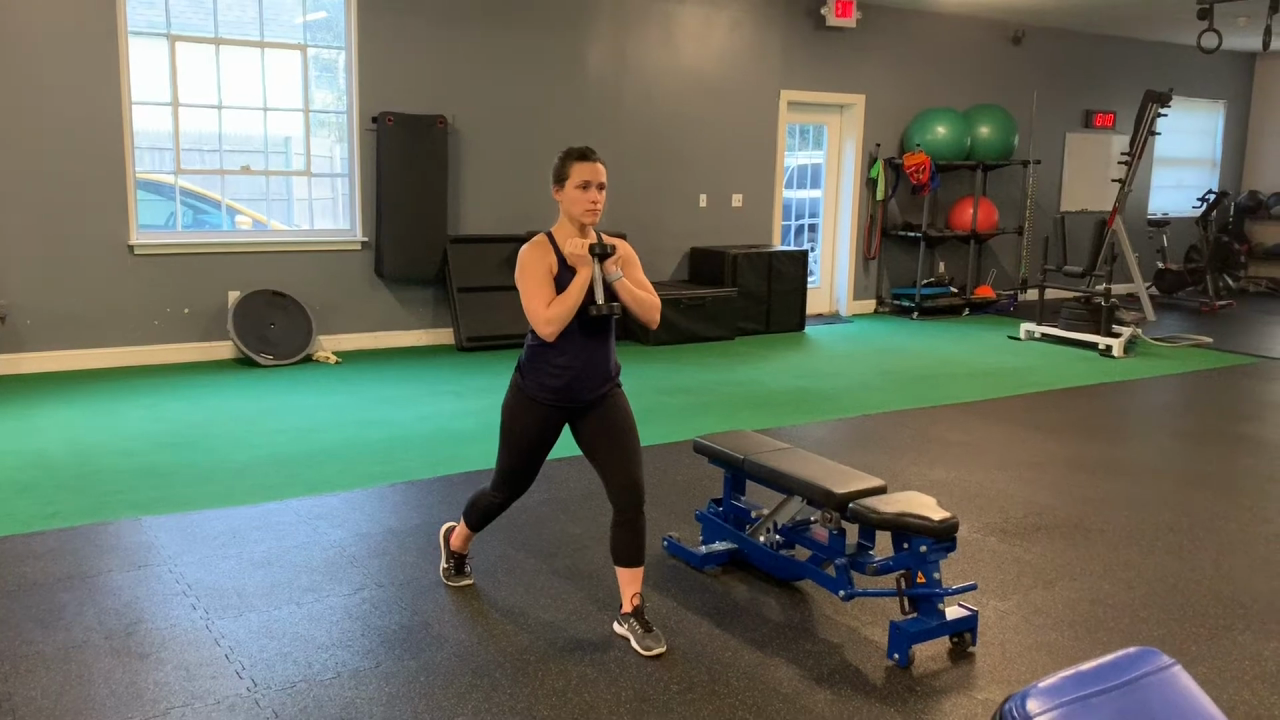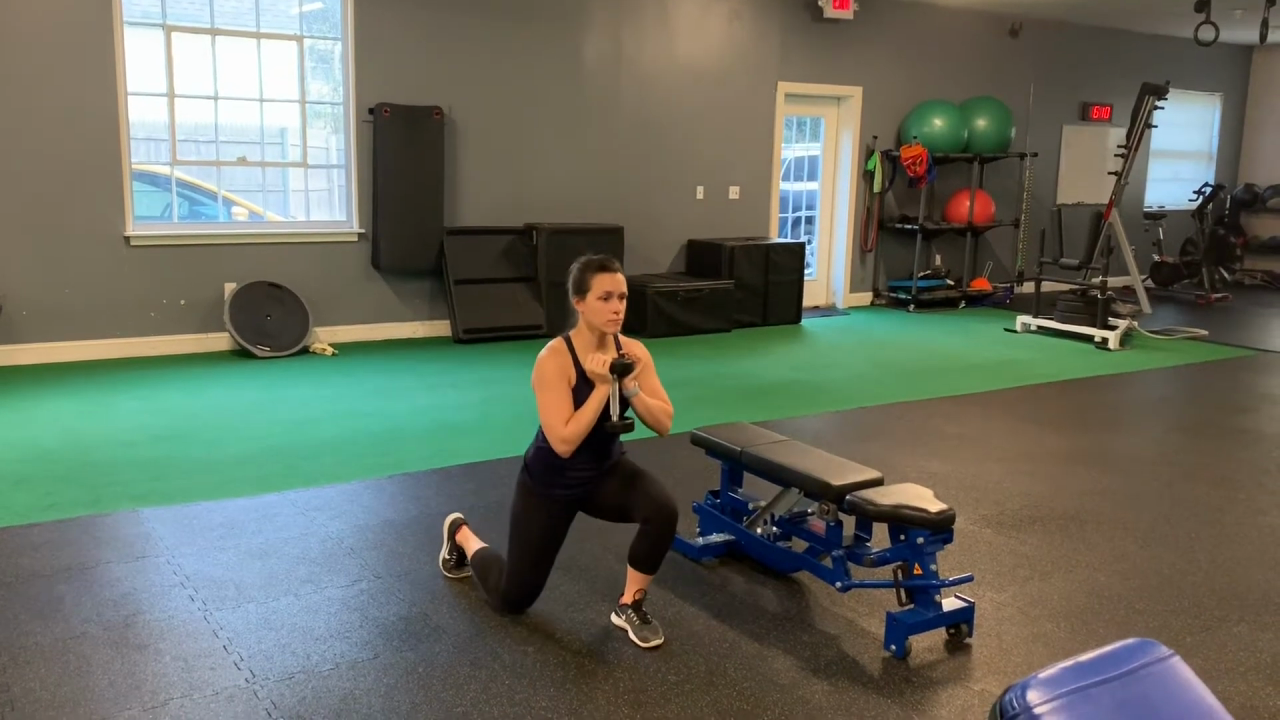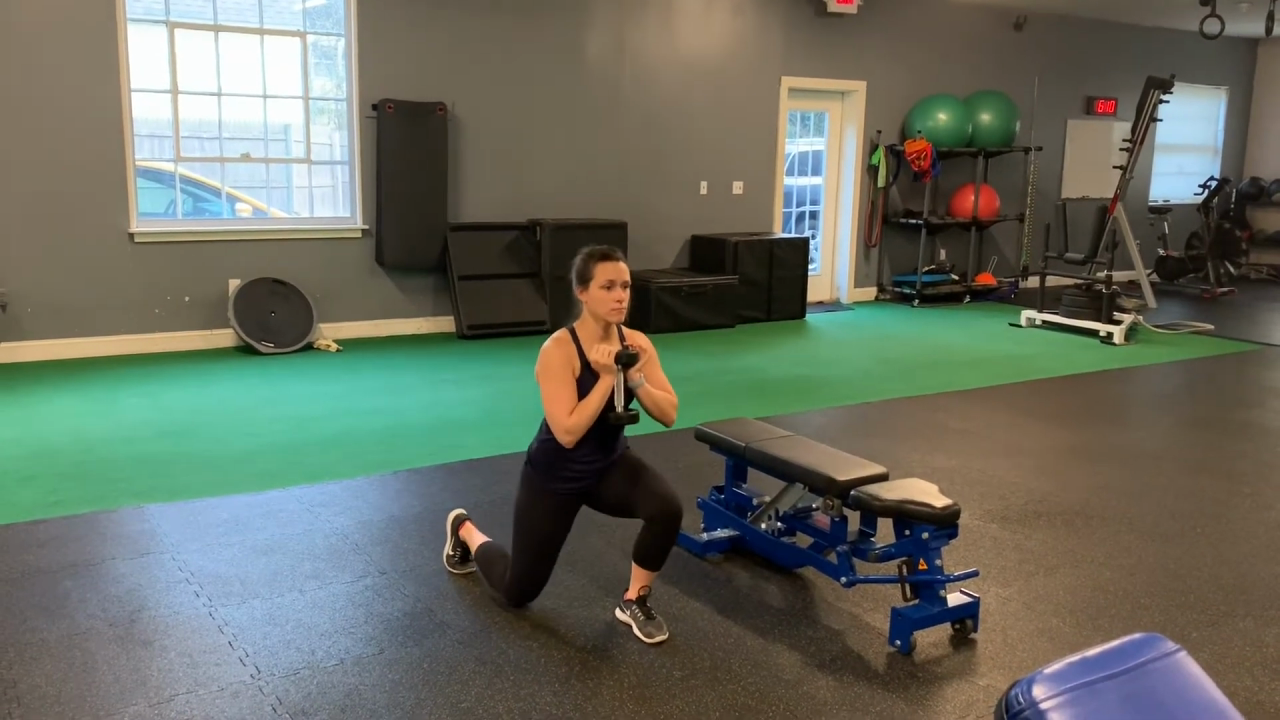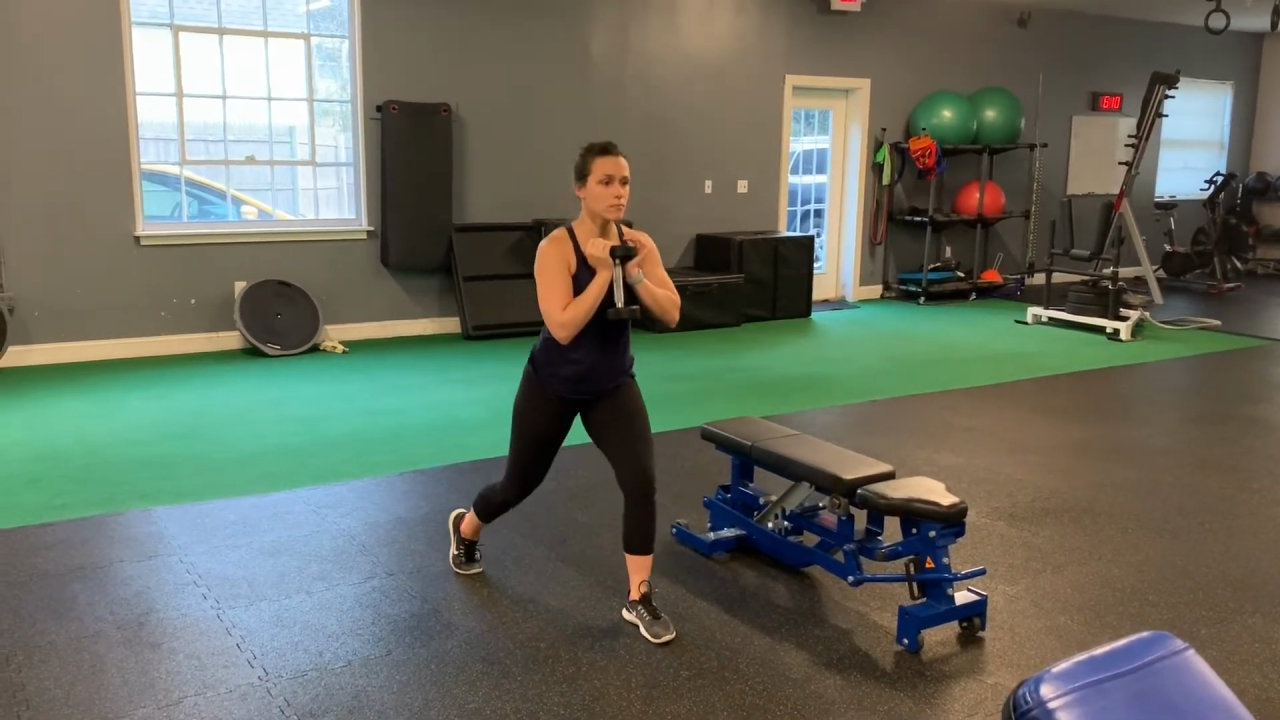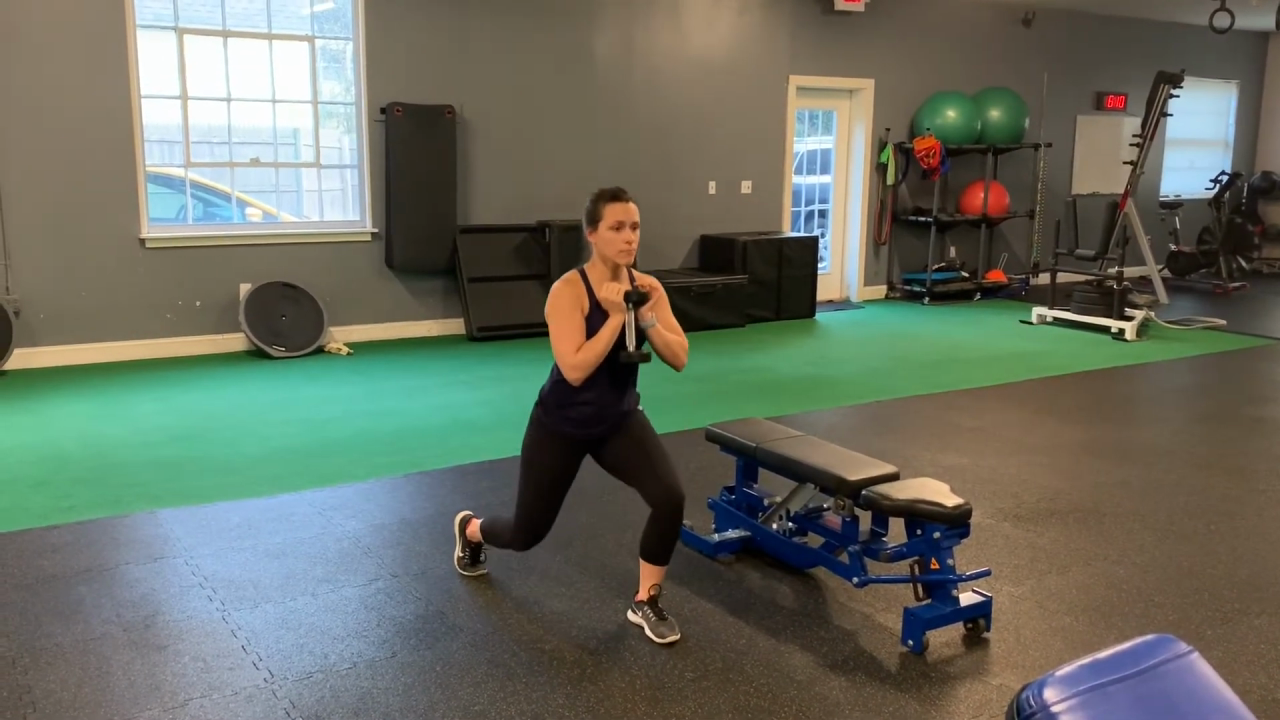
dt=1s
person 1, frame 1
left shoulder: (619, 249)
right shoulder: (536, 252)
left elbow: (652, 317)
right elbow: (547, 325)
left wrist: (613, 273)
right wrist: (583, 271)
left hip: (600, 393)
right hip: (539, 394)
left knee: (630, 494)
right knee: (507, 488)
left ankle: (631, 612)
right ankle: (455, 541)
person 1, frame 2
left shoulder: (633, 352)
right shoulder: (554, 359)
left elbow: (664, 423)
right elbow: (563, 442)
left wrist: (630, 388)
right wrist: (603, 386)
left hip: (606, 471)
right hip: (550, 483)
left knee: (663, 511)
right knee: (515, 599)
left ankle: (630, 606)
right ankle: (461, 534)
person 1, frame 3
left shoulder: (637, 343)
right shoulder: (558, 350)
left elbow: (669, 414)
right elbow: (567, 432)
left wrist: (635, 378)
right wrist: (607, 377)
left hip: (610, 464)
right hip: (554, 475)
left knee: (667, 509)
right knee: (519, 591)
left ankle: (634, 602)
right ankle: (464, 530)
person 1, frame 4
left shoulder: (640, 244)
right shoulder: (557, 246)
left elbow: (671, 315)
right elbow: (562, 327)
left wrist: (634, 274)
right wrist: (603, 273)
left hip: (613, 385)
right hip: (553, 385)
left knee: (640, 482)
right knee: (520, 483)
left ankle: (639, 599)
right ankle: (465, 528)
person 1, frame 5
left shoulder: (648, 287)
right shoulder: (569, 290)
left elbow: (680, 359)
right elbow: (575, 370)
left wrist: (647, 317)
right wrist: (617, 315)
left hip: (620, 419)
right hip: (561, 424)
left knee: (670, 497)
right knee: (526, 534)
left ankle: (646, 602)
right ankle: (470, 529)
